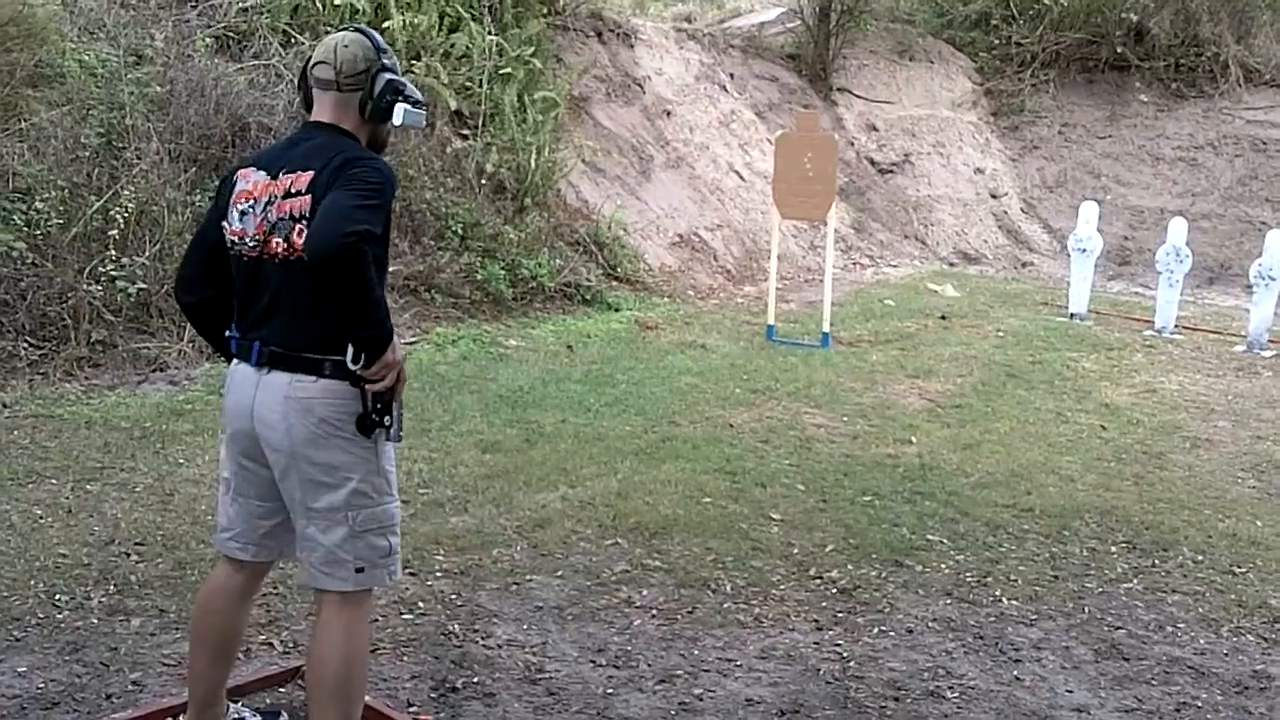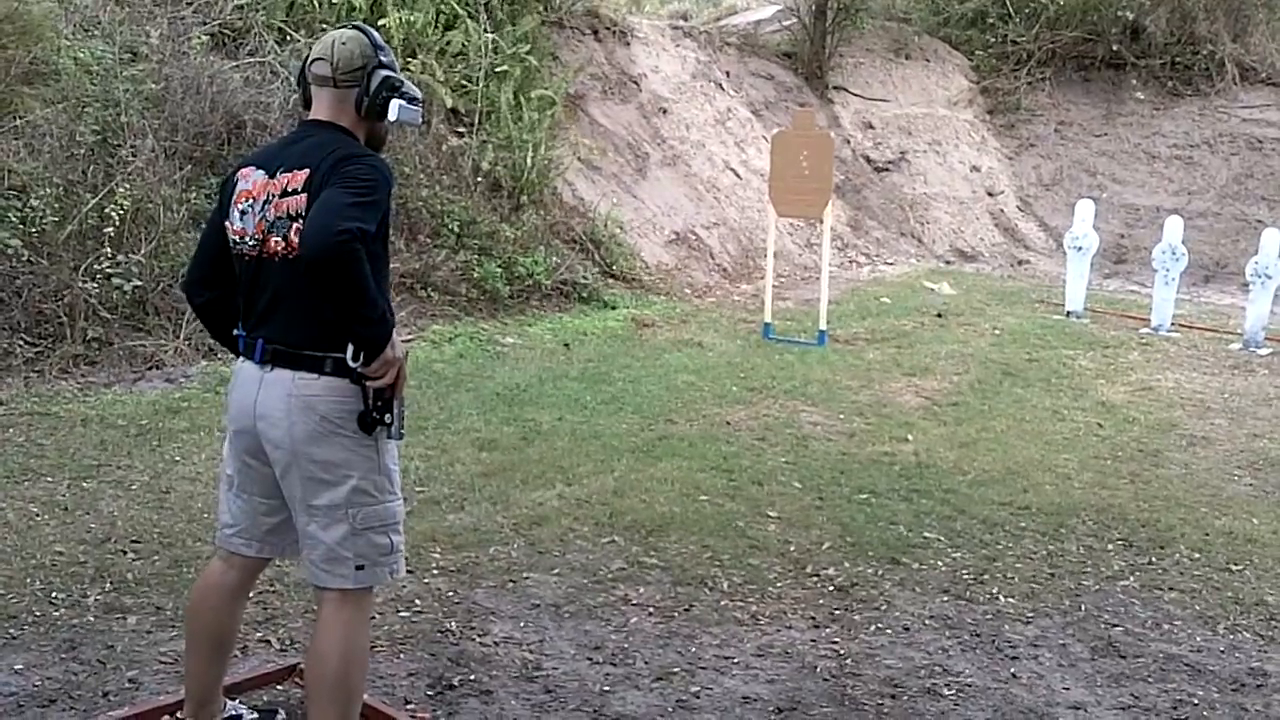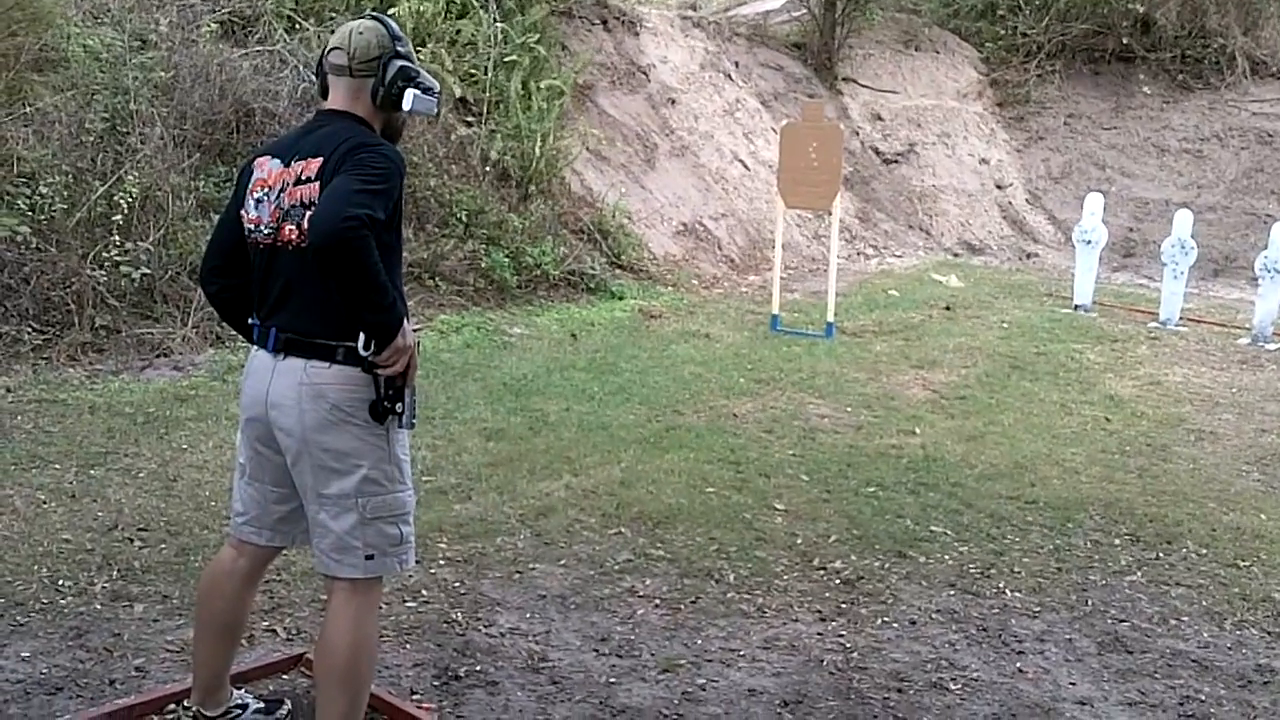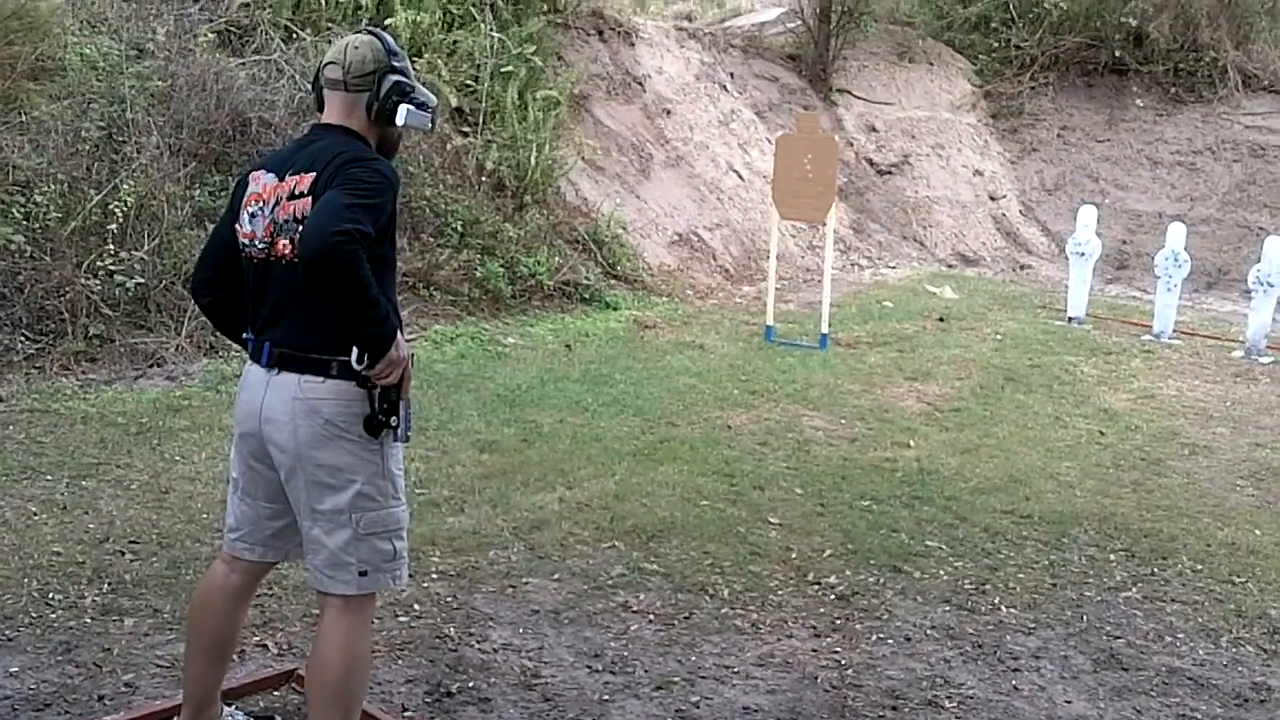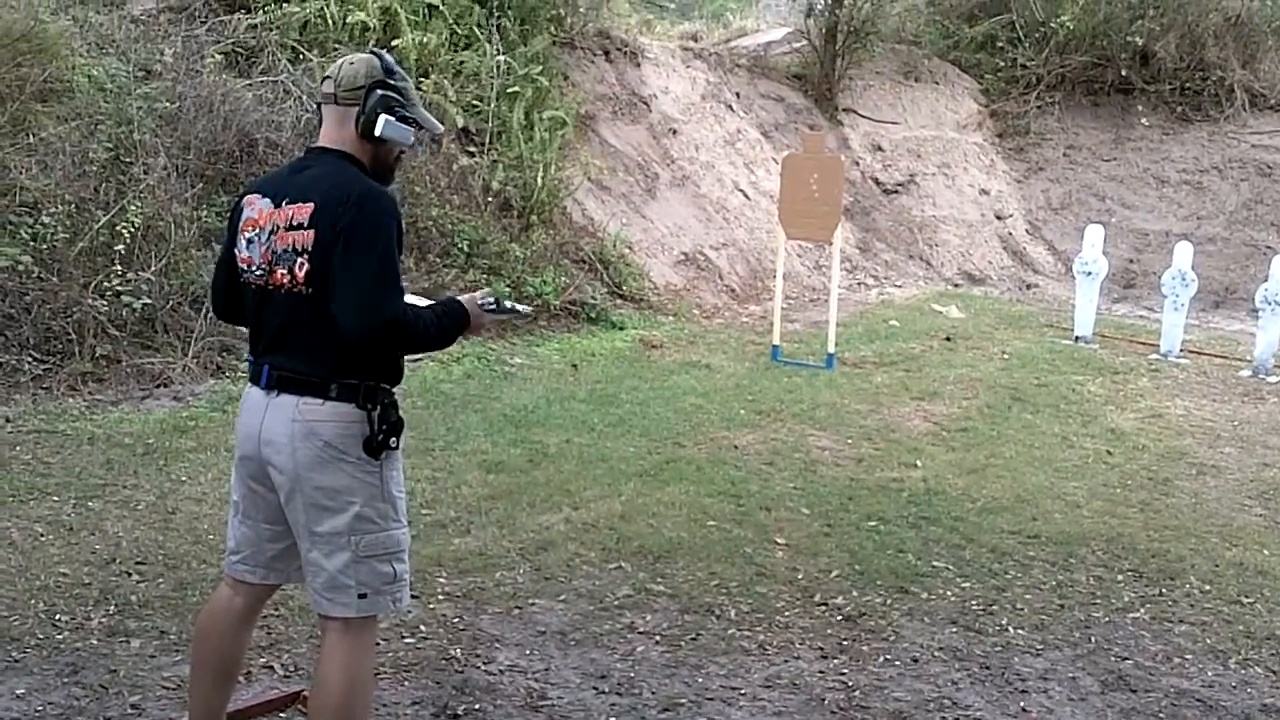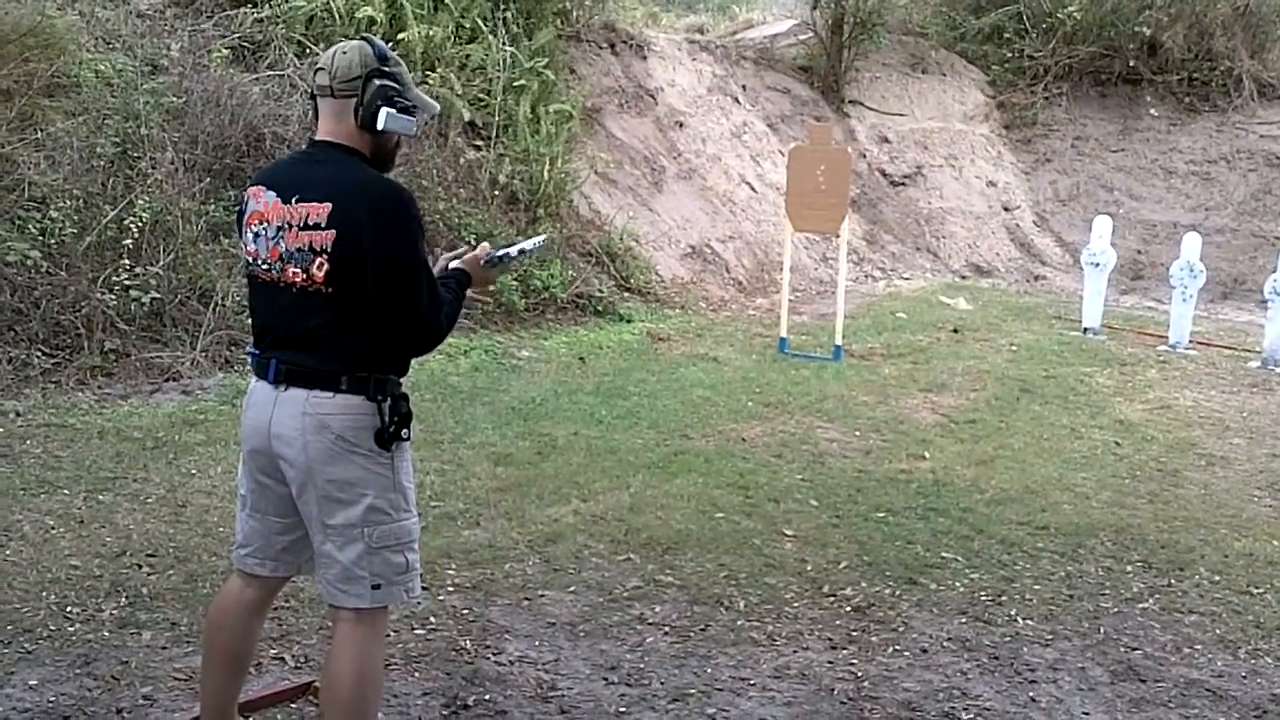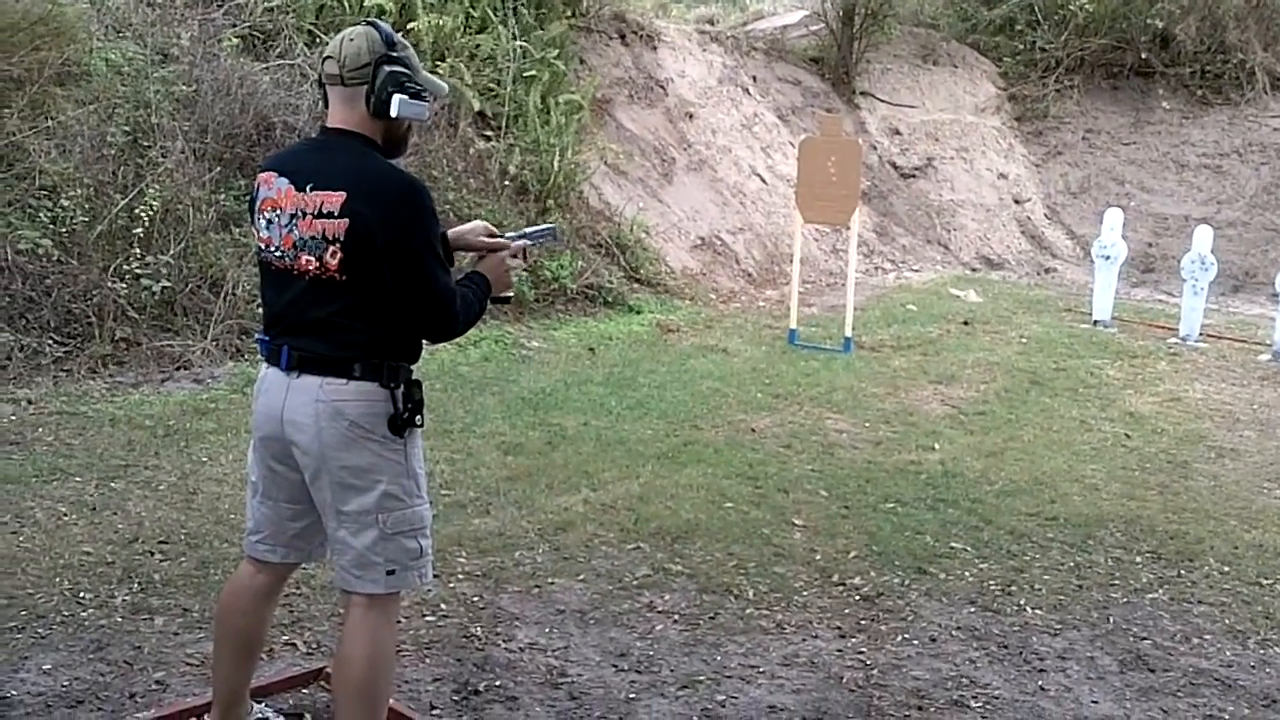
dt=0.5s
person 1, frame 1
left shoulder: (247, 173)
right shoulder: (363, 170)
left elbow: (195, 286)
right elbow: (338, 246)
left wrist: (246, 352)
right wrist: (379, 339)
left hip: (246, 389)
right hip: (324, 402)
left knee: (239, 561)
right knee: (345, 591)
person 1, frame 2
left shoulder: (249, 171)
right shoulder: (360, 166)
left elbow: (204, 285)
right elbow: (330, 245)
right wrist: (379, 337)
left hip: (252, 386)
right hip: (327, 399)
left knee: (236, 557)
right knee: (346, 588)
person 1, frame 3
left shoulder: (267, 158)
right shoulder: (373, 155)
left elbow: (219, 273)
right elbow: (339, 233)
right wrist: (390, 324)
left hip: (264, 375)
right hip: (340, 389)
left knee: (247, 545)
right knee: (355, 579)
person 1, frame 4
left shoulder: (262, 172)
right shoulder: (366, 169)
left elbow: (210, 284)
right elbow: (329, 247)
right wrist: (383, 336)
left hip: (259, 388)
right hip: (333, 404)
left knee: (239, 561)
right knee: (348, 594)
person 1, frame 5
left shoulder: (259, 195)
right shoulder: (361, 202)
left elbow: (227, 303)
right elbow: (372, 325)
right wrist: (456, 314)
left hip: (261, 409)
right hip: (335, 426)
left knee: (243, 583)
right knee: (350, 615)
person 1, frame 6
left shoulder: (261, 189)
right shoulder: (381, 200)
right elbow: (415, 331)
left wrist: (425, 273)
right wrist: (459, 280)
left hip: (267, 403)
right hip: (345, 420)
left knee: (253, 576)
right knee: (361, 607)
person 1, frame 7
left shoulder: (274, 174)
right shoulder: (393, 190)
right elbow: (436, 319)
left wrist: (445, 241)
right wrist: (483, 282)
left hip: (278, 389)
right hip: (355, 405)
left knee: (264, 562)
right knee: (374, 595)
